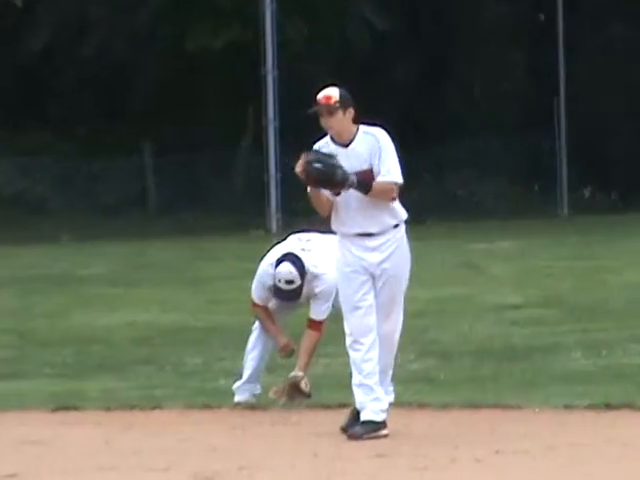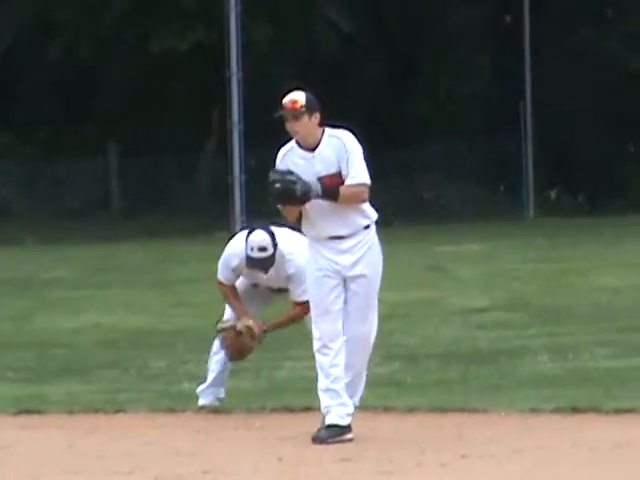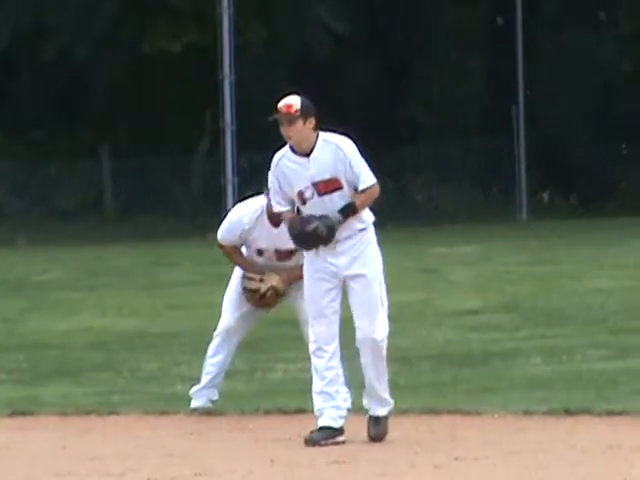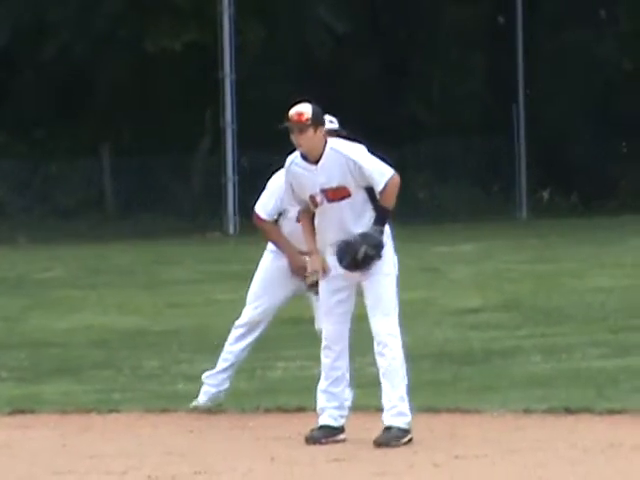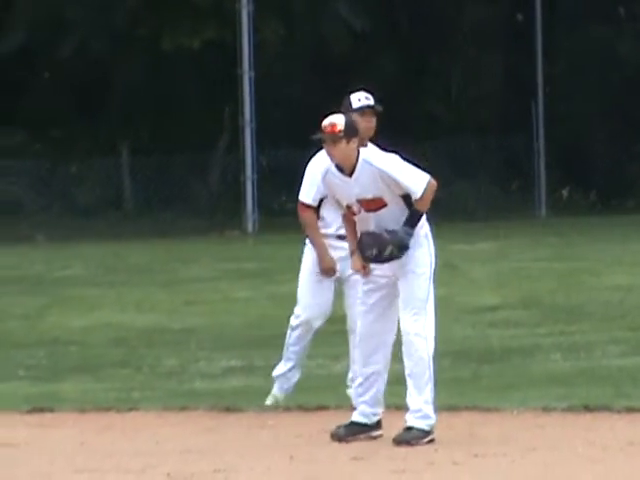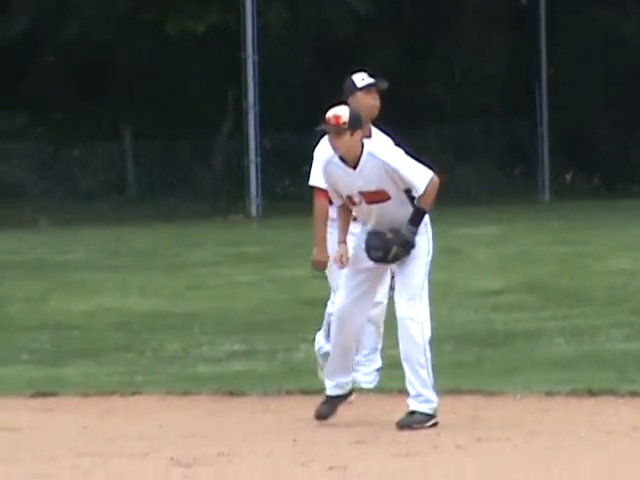
dt=0.3s
person 1, frame 1
left shoulder: (376, 138)
right shoulder: (320, 151)
left elbow: (390, 190)
right elbow: (324, 210)
left wrist: (351, 182)
right wrist: (312, 184)
left hip: (389, 242)
right hip: (351, 246)
left knee: (387, 328)
right knee: (359, 331)
left ankle: (375, 400)
right ankle: (372, 411)
person 1, frame 2
left shoulder: (343, 141)
right shoulder: (286, 157)
left elbow: (361, 192)
right elbow: (291, 217)
left wrist: (319, 190)
right wrist: (293, 198)
left hip: (361, 244)
right hip: (321, 250)
left knee: (361, 331)
right knee: (327, 336)
left ankle: (344, 404)
right ankle: (337, 416)
person 1, frame 3
left shoulder: (339, 146)
right shoulder: (280, 163)
left elbow: (371, 189)
right elbow: (286, 210)
left wrist: (339, 218)
left hip: (358, 244)
right hip: (317, 254)
left knee: (372, 331)
right knee: (322, 337)
left ankle: (378, 408)
right ankle: (331, 420)
person 1, frame 4
left shoulder: (348, 154)
right shoulder: (293, 167)
left elbow: (391, 181)
left wrist: (378, 226)
right wrist: (313, 251)
right hip: (334, 254)
left knee: (385, 331)
right knee: (333, 337)
left ankle: (398, 421)
right ankle: (331, 419)
person 1, frame 5
left shoulder: (382, 164)
right shoulder: (330, 177)
left elbow: (428, 185)
left wrist: (409, 228)
right wrist: (355, 252)
left hip: (412, 247)
left knee: (414, 329)
right knee: (369, 332)
left ankle: (421, 421)
right ankle: (366, 417)
person 1, frame 6
left shoulder: (386, 158)
right shoulder: (331, 166)
left elbow: (431, 182)
left wrist: (413, 225)
right wrist: (341, 242)
left hip: (409, 235)
right hip: (371, 236)
left knee: (410, 315)
right knee: (346, 310)
left ankle: (424, 405)
right ankle: (337, 388)
person 2, frame 1
left shoulder: (323, 277)
right shoulder: (267, 269)
left elbow: (314, 327)
right elbow: (259, 306)
left wrist: (300, 370)
right wrist: (280, 337)
right knee: (265, 324)
right ankle: (246, 389)
person 2, frame 2
left shoulder: (296, 259)
right shoulder: (234, 252)
left elbow: (302, 308)
right elbow: (225, 285)
left wrist: (264, 328)
right wrist: (245, 317)
right ankle: (210, 393)
person 2, frame 3
right shoulder: (246, 213)
right elbow: (226, 244)
left wrist: (285, 280)
right wrist: (254, 272)
left hip: (297, 272)
right hip: (254, 269)
right knee: (229, 328)
right ankle: (204, 394)
person 2, frame 4
right shoulder: (286, 178)
right elbow: (261, 220)
right wrist: (292, 255)
right hip: (282, 256)
right knee: (252, 318)
right ankle: (214, 386)
person 2, frame 5
right shoulder: (324, 162)
right elbow: (305, 210)
right wrist: (321, 254)
right hip: (324, 247)
right knee: (308, 315)
right ankle: (283, 383)
person 2, frame 6
left shoulder: (385, 143)
right shoulder: (332, 144)
right elbow: (320, 197)
right wrist: (319, 245)
right hip: (342, 232)
left knee: (375, 305)
left ankle: (366, 377)
right ankle: (326, 346)
